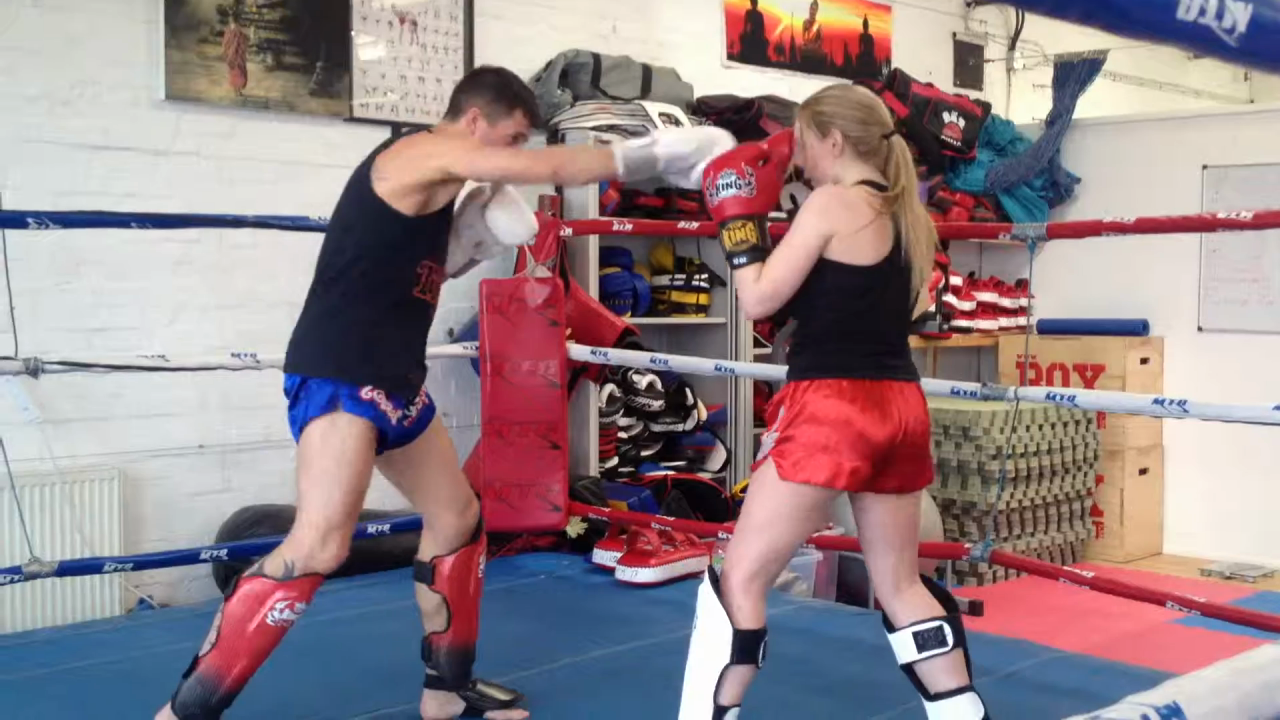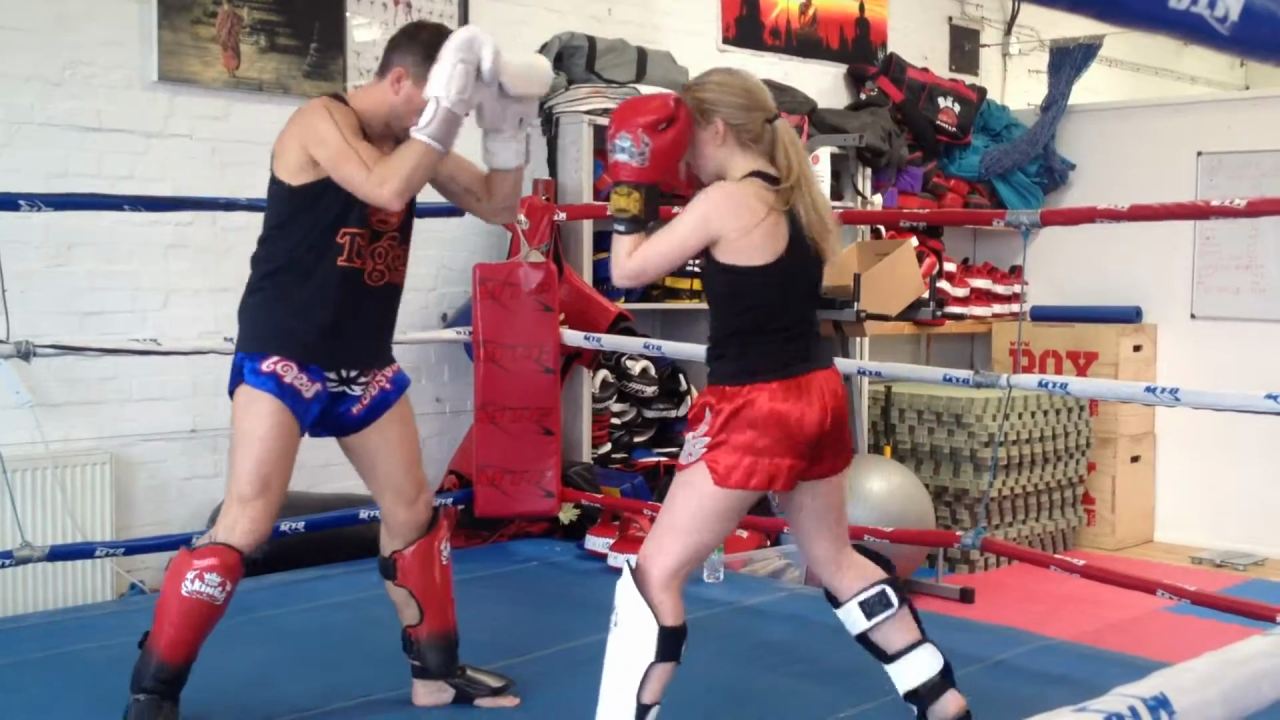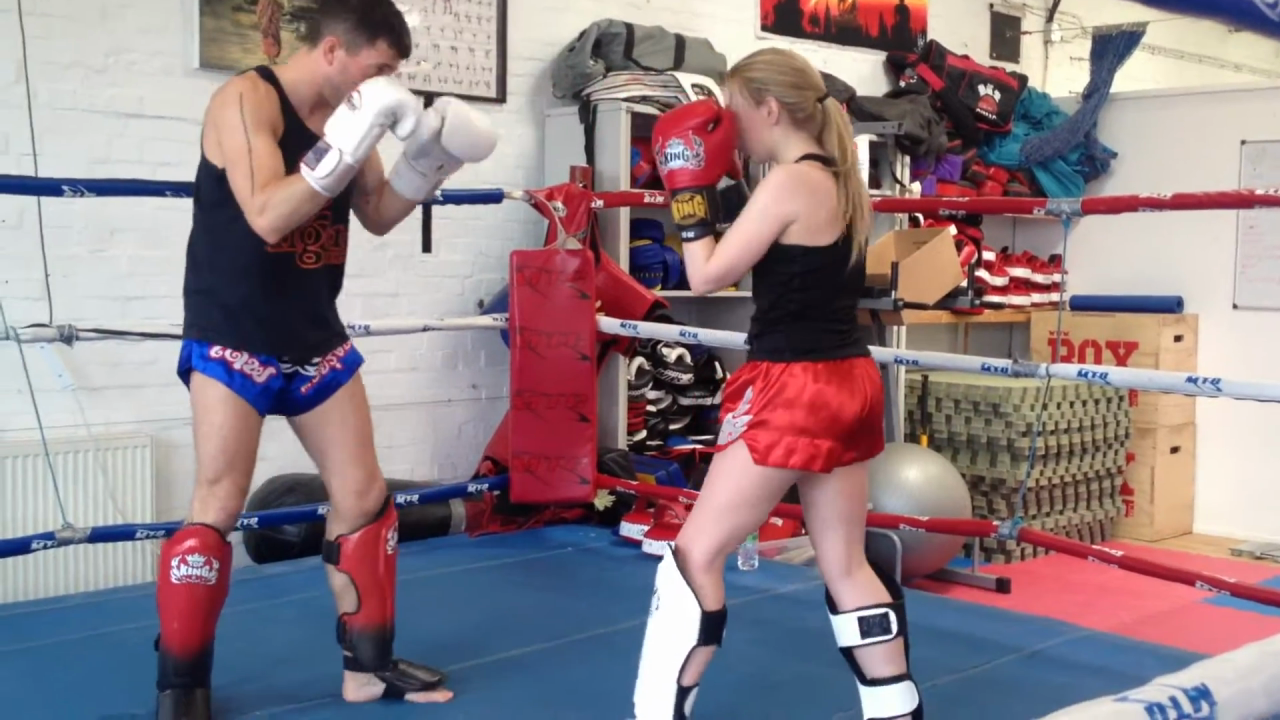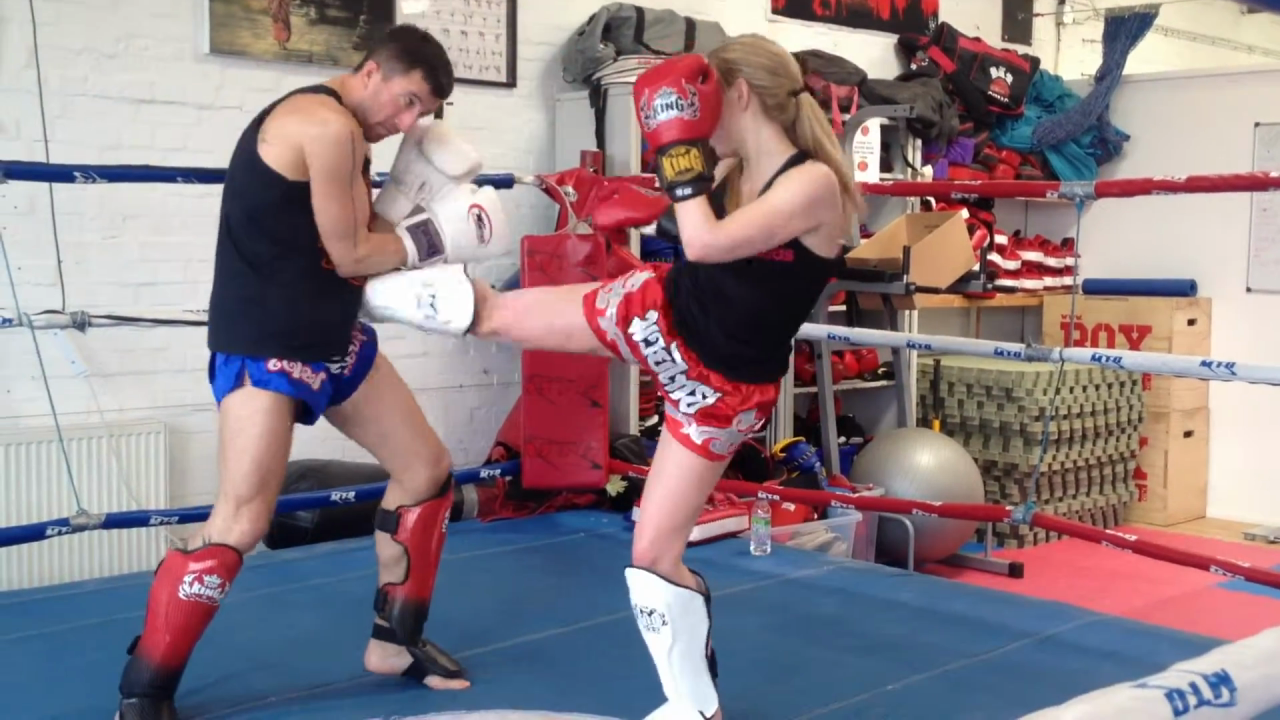
dt=0.7s
person 1, frame 1
left shoulder: (435, 180)
right shoulder: (425, 153)
right elbow: (541, 167)
left wrist: (462, 251)
right wrist: (652, 153)
left hip: (389, 381)
right hip: (337, 375)
left knee: (459, 521)
right knee: (317, 546)
person 1, frame 2
left shoulder: (408, 135)
right shoulder: (324, 119)
left elbow: (496, 208)
right elbow: (386, 190)
left wrist: (508, 121)
right wrist: (447, 107)
left hip: (364, 362)
right hip: (282, 356)
left knee: (415, 513)
right knee: (244, 527)
person 1, frame 3
left shoulder: (344, 114)
right shoulder: (246, 99)
left elbow: (379, 216)
right elbow: (267, 217)
left wrist: (428, 159)
right wrist: (345, 144)
left hip: (315, 337)
right hip: (232, 337)
left knee: (361, 499)
right knee: (217, 507)
person 1, frame 4
left shoulder: (330, 126)
right shoulder: (328, 125)
right elbow: (350, 257)
left wrist: (410, 192)
right wrist: (435, 231)
left hip: (329, 338)
right hip: (262, 344)
left knee: (426, 468)
right knee: (241, 523)
left ankle: (395, 638)
person 2, frame 1
left shoulder: (831, 205)
right shoulder: (908, 214)
left elbow: (759, 302)
left wrist: (739, 218)
left hip: (828, 409)
right hip: (897, 407)
left knee: (739, 577)
right knee: (898, 581)
person 2, frame 2
left shoulder: (724, 203)
right shoulder: (800, 196)
left elbow: (628, 272)
left wrist: (633, 177)
left hip: (752, 411)
right hip: (811, 397)
left knee: (655, 571)
right knee: (832, 557)
person 2, frame 3
left shoulder: (790, 182)
right shoulder: (838, 179)
left elbow: (706, 277)
left wrist: (689, 185)
right wrist: (714, 184)
left hip: (792, 391)
right hip: (847, 383)
left knee: (697, 553)
right knee: (844, 563)
person 2, frame 4
left shoulder: (816, 185)
right shoulder: (748, 170)
left elbow: (709, 243)
left wrist: (678, 145)
right wrist: (659, 215)
left hip: (730, 386)
right hip: (660, 312)
left knee: (654, 550)
right knee: (499, 312)
right ankle: (363, 286)
